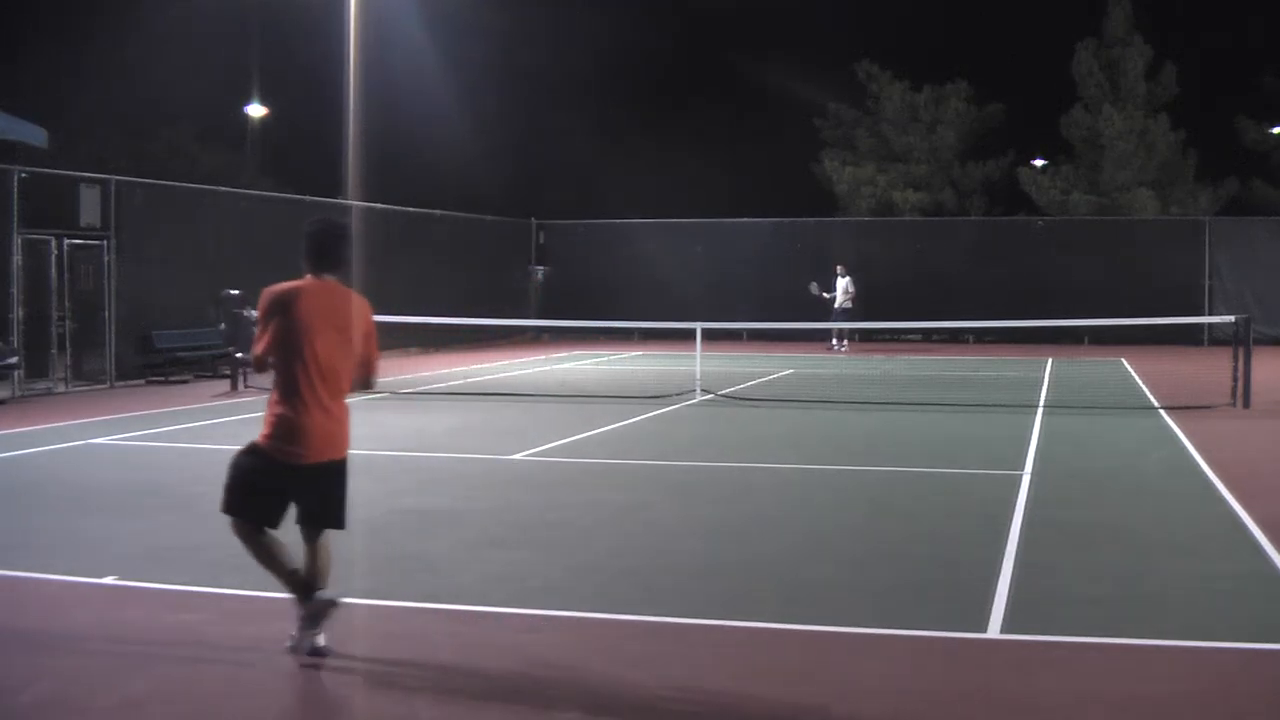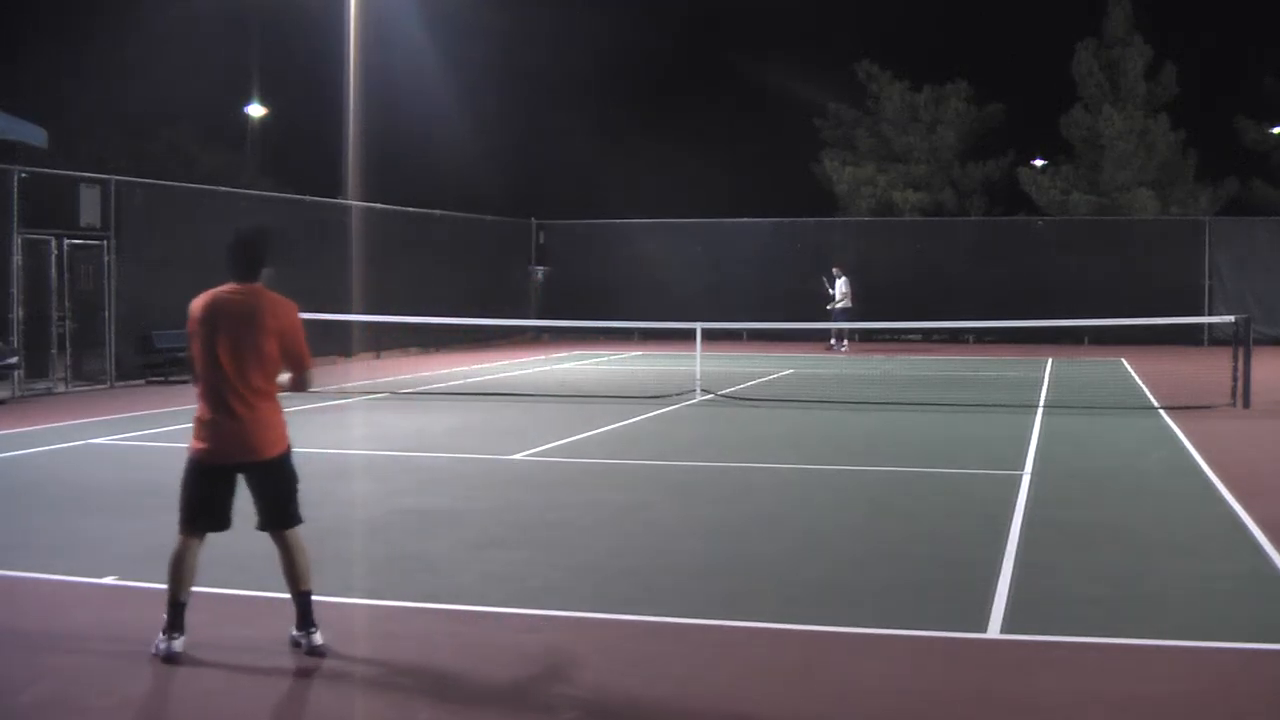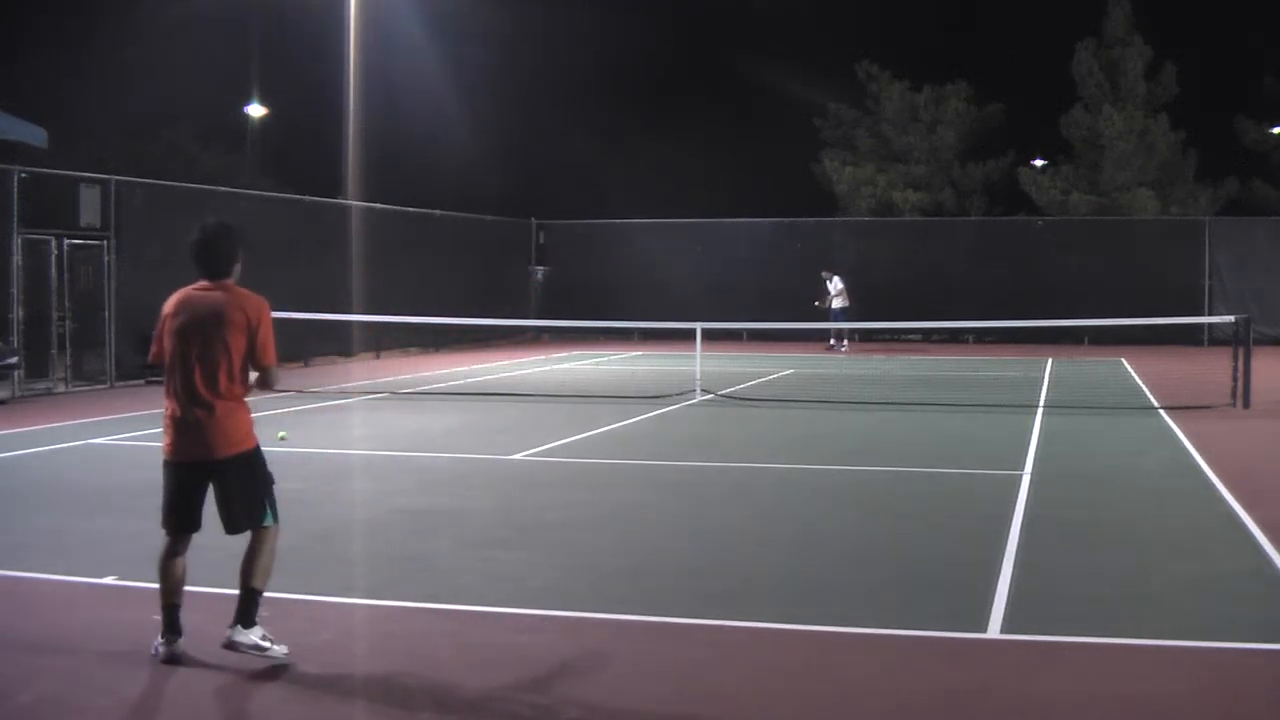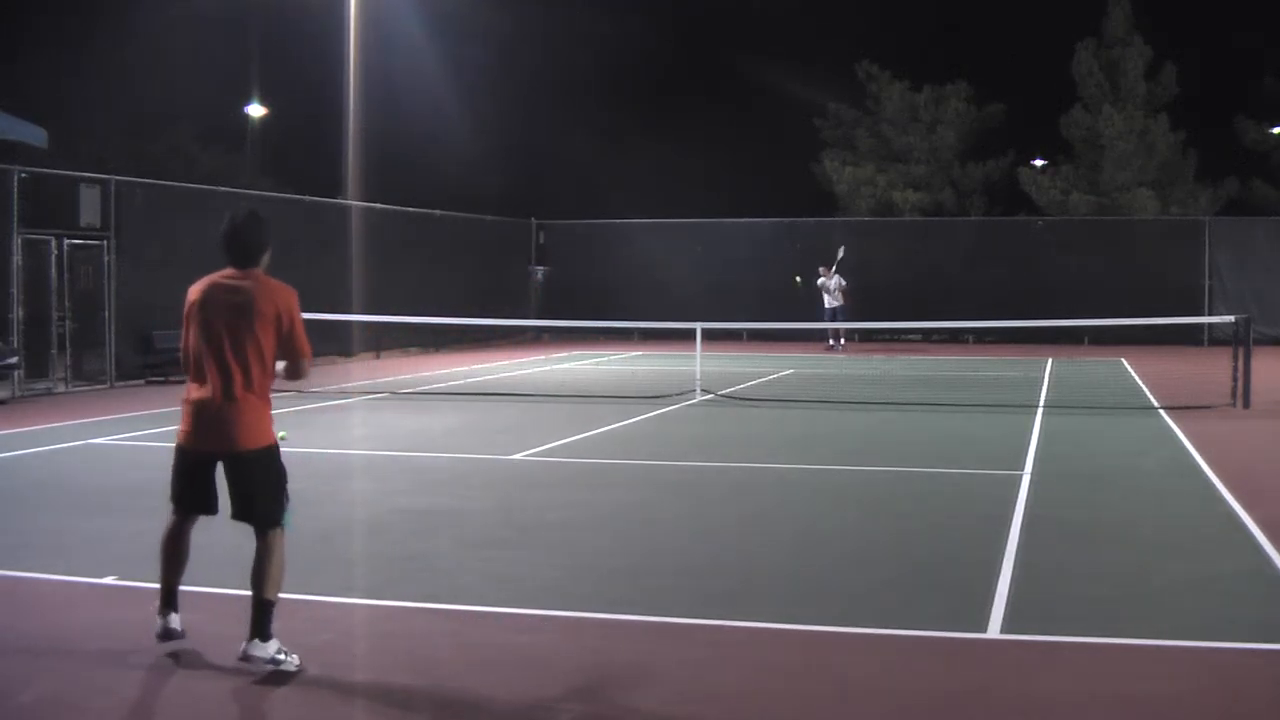
dt=0.4s
person 1, frame 1
left shoulder: (280, 298)
right shoulder: (359, 307)
left elbow: (259, 360)
right elbow: (366, 380)
left hip: (286, 438)
right hip: (333, 441)
left knee: (246, 523)
right knee: (316, 533)
left ankle: (309, 594)
right ankle: (311, 630)
person 1, frame 2
left shoulder: (201, 306)
right shoulder: (281, 310)
left elbow: (198, 366)
right elbow: (303, 380)
left hip: (211, 440)
right hip: (266, 441)
left knee: (191, 535)
right knee: (286, 533)
left ankle: (172, 633)
right ankle: (307, 630)
person 1, frame 3
left shoulder: (174, 304)
right shoulder: (252, 306)
left elbow: (161, 365)
right elbow: (268, 380)
left hip: (181, 441)
right hip: (231, 440)
left knee: (177, 538)
right knee: (265, 529)
left ankle: (169, 636)
right ankle: (244, 626)
person 1, frame 4
left shoulder: (198, 292)
right shoulder: (280, 296)
left elbow: (188, 360)
right elbow: (299, 369)
left hip: (197, 426)
right hip: (249, 431)
left knee: (182, 518)
right knee: (272, 531)
left ankle: (168, 615)
right ankle: (260, 640)
